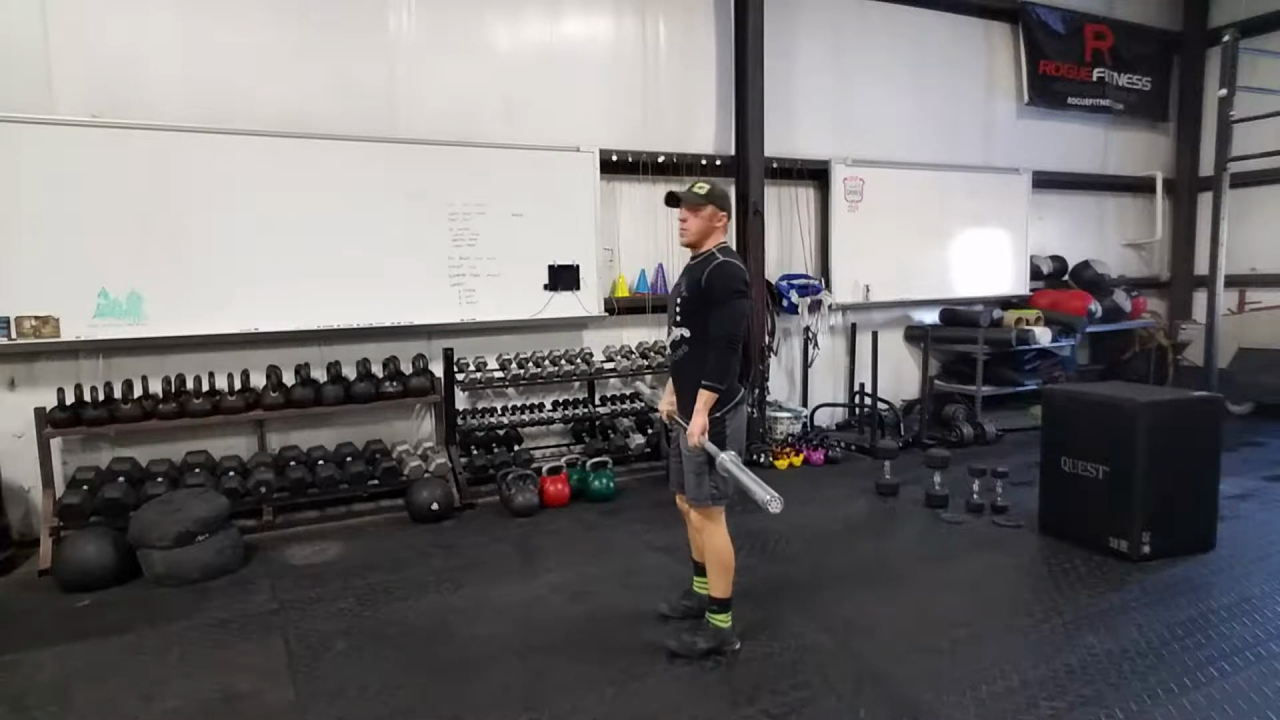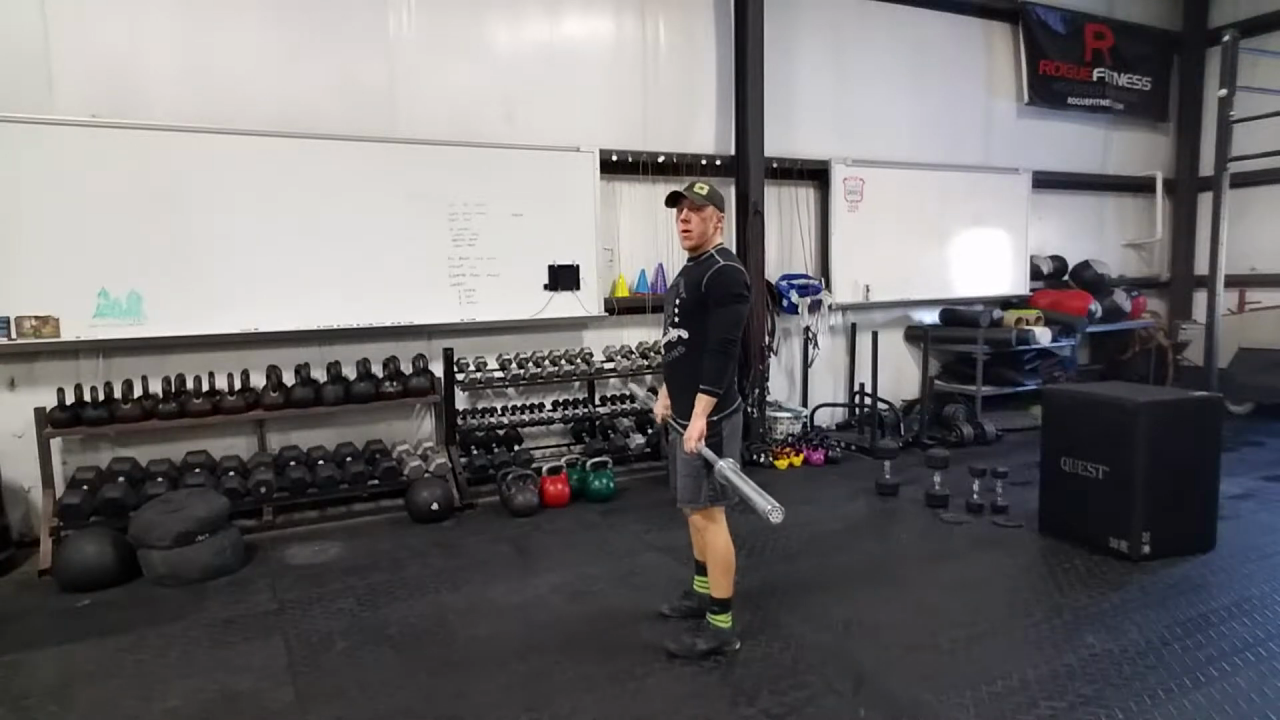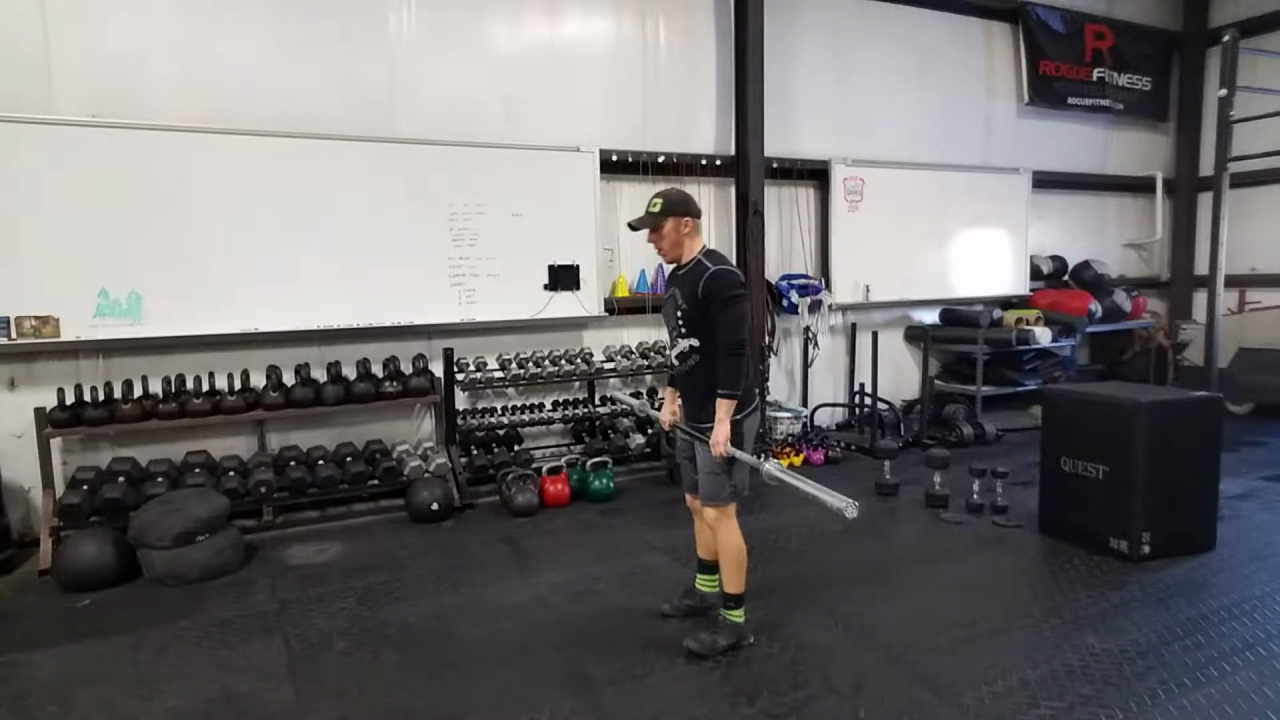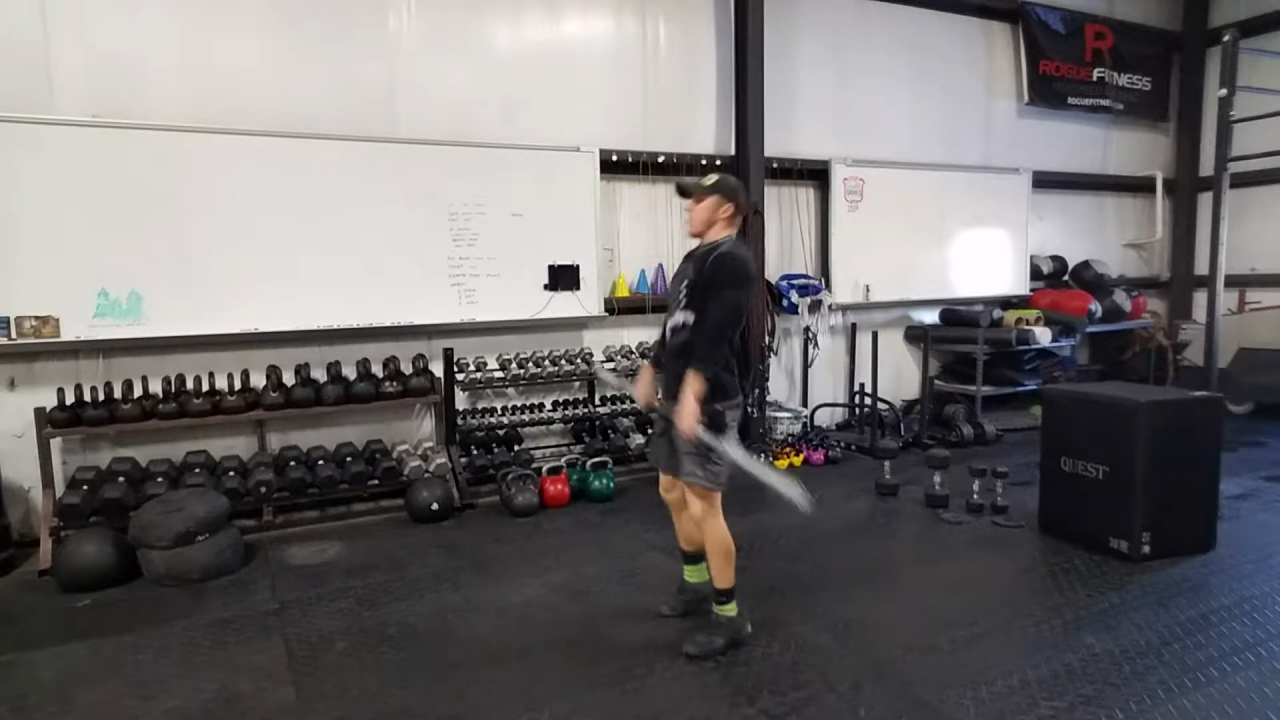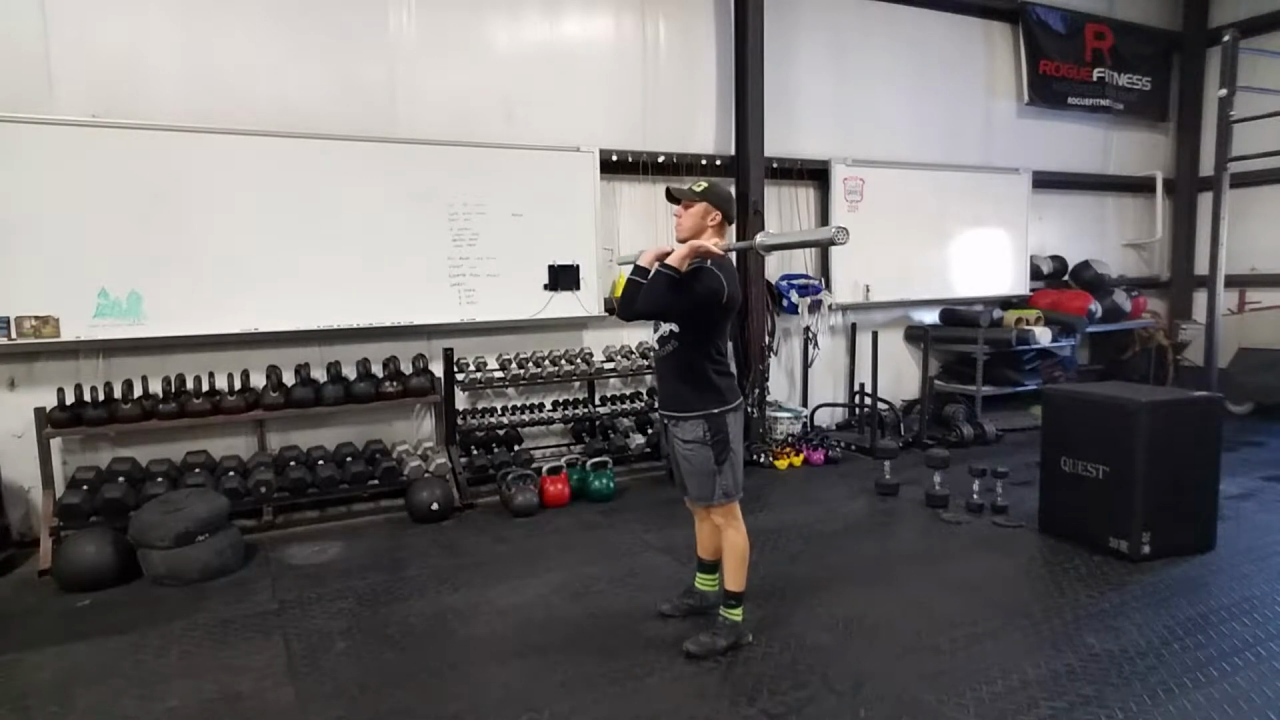
dt=1s
person 1, frame 1
left shoulder: (724, 270)
right shoulder: (696, 267)
left elbow: (726, 347)
left wrist: (702, 411)
right wrist: (673, 391)
left hip: (713, 414)
right hip: (689, 408)
left knee: (706, 514)
right knee: (688, 505)
left ankle: (720, 625)
right ankle: (702, 591)
person 1, frame 2
left shoulder: (724, 273)
right shoulder: (689, 271)
left elbow: (721, 352)
left wrist: (700, 417)
right wrist: (667, 394)
left hip: (708, 415)
right hip: (684, 410)
left knee: (708, 513)
right knee: (692, 508)
left ankle: (720, 625)
right ankle: (702, 592)
person 1, frame 3
left shoulder: (719, 277)
right shoulder: (676, 277)
left elbow: (732, 353)
left wrist: (724, 420)
right wrist: (670, 398)
left hip: (724, 417)
right hip: (693, 415)
left knee: (718, 513)
right knee: (697, 505)
left ankle: (734, 620)
right ankle: (705, 591)
person 1, frame 4
left shoulder: (730, 261)
right shoulder: (698, 258)
left elbow: (717, 332)
left wrist: (691, 397)
right wrist: (649, 371)
left hip: (708, 403)
right hip: (676, 398)
left knee: (701, 506)
right knee: (672, 491)
left ankle: (728, 617)
right ankle: (696, 585)
person 1, frame 5
left shoulder: (711, 276)
right shoulder: (691, 271)
left elbow: (644, 306)
right elbow: (627, 307)
left wrist: (679, 257)
right wrist: (649, 259)
left hip: (710, 414)
right hip: (680, 411)
left knee: (723, 511)
right knee: (700, 507)
left ankle: (732, 621)
right ankle: (704, 590)
